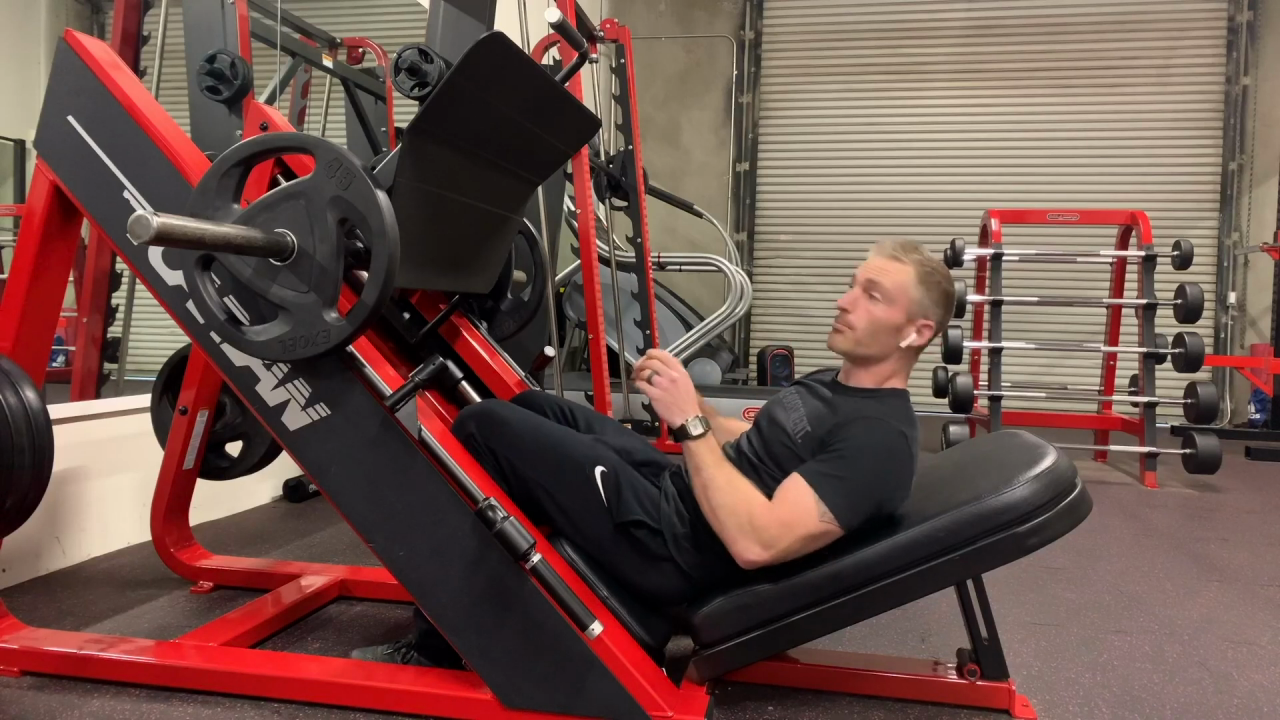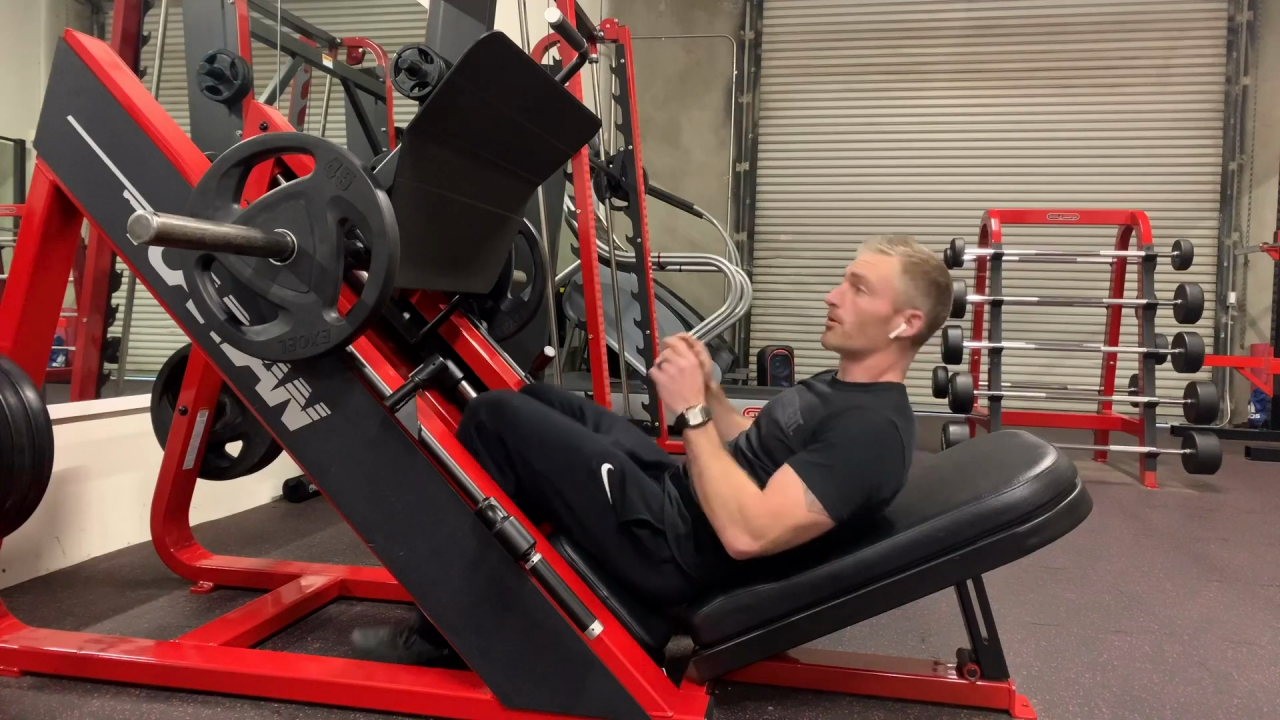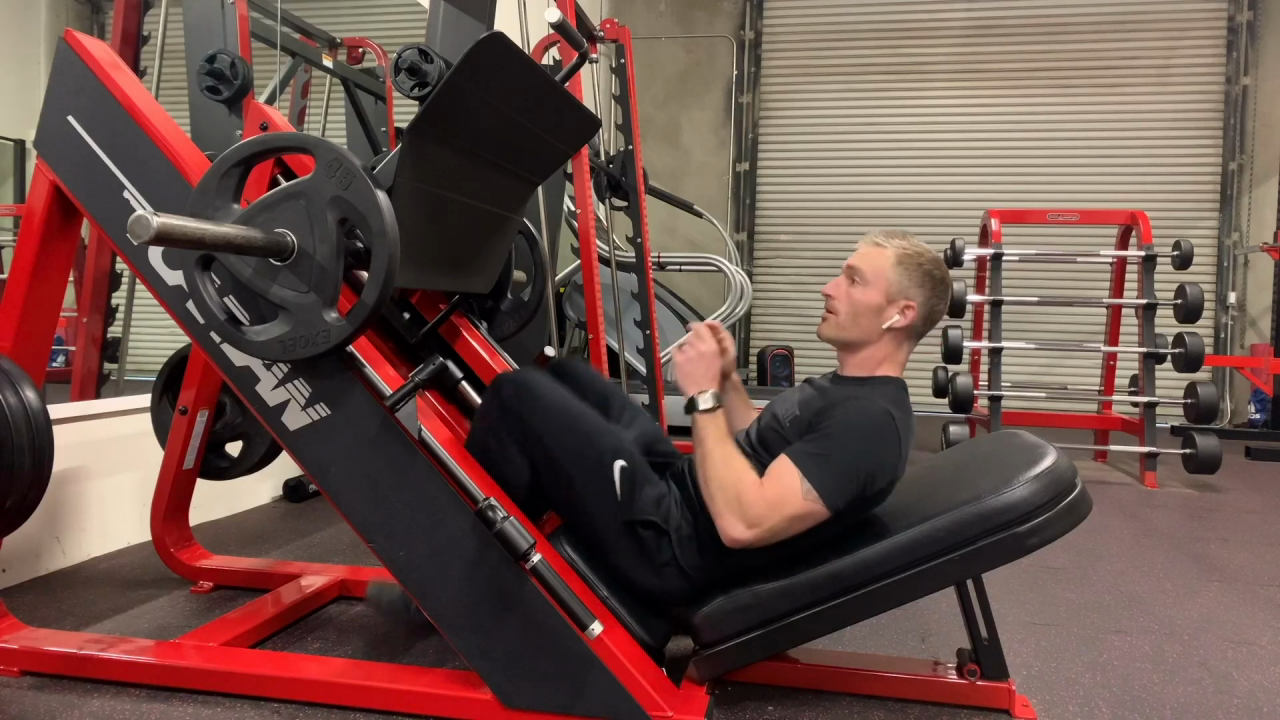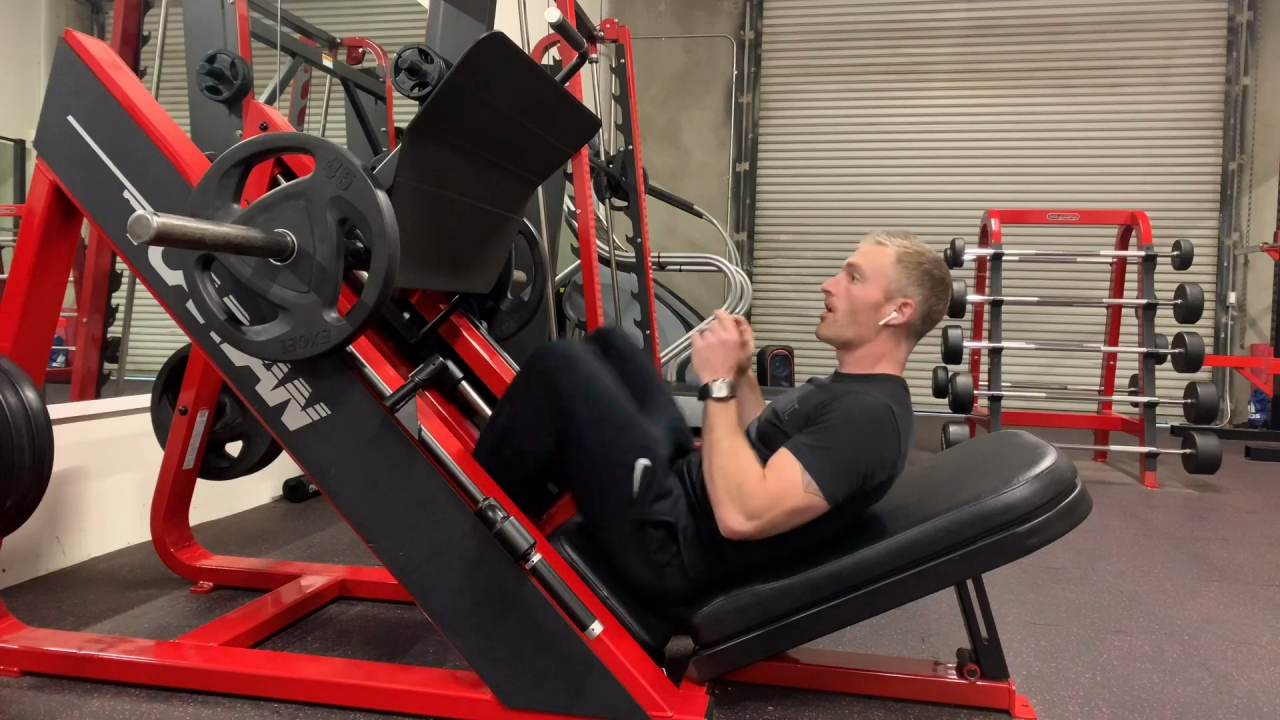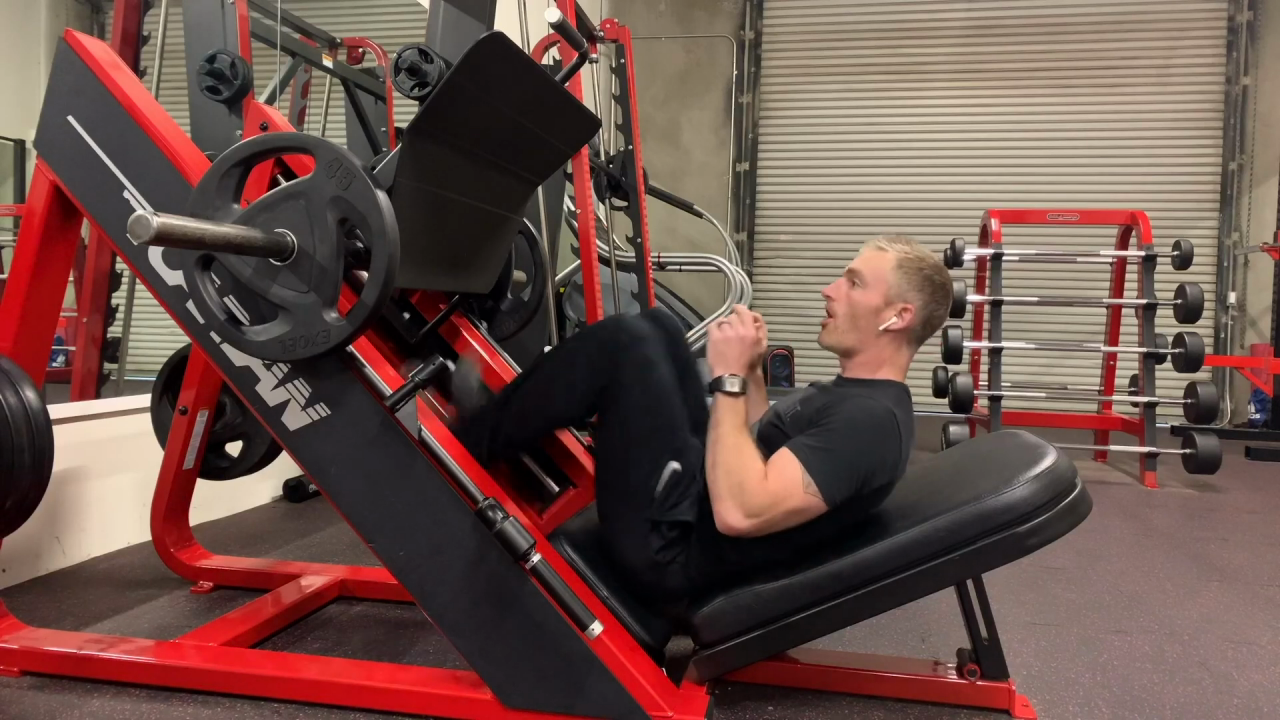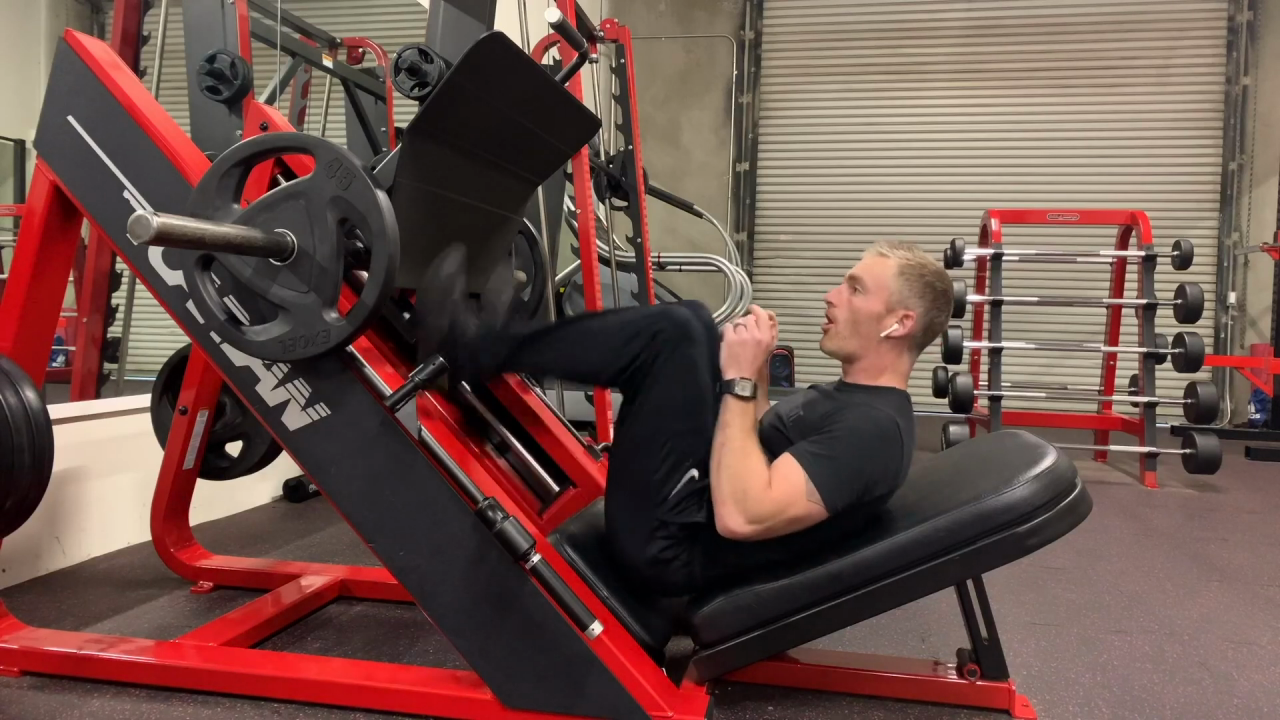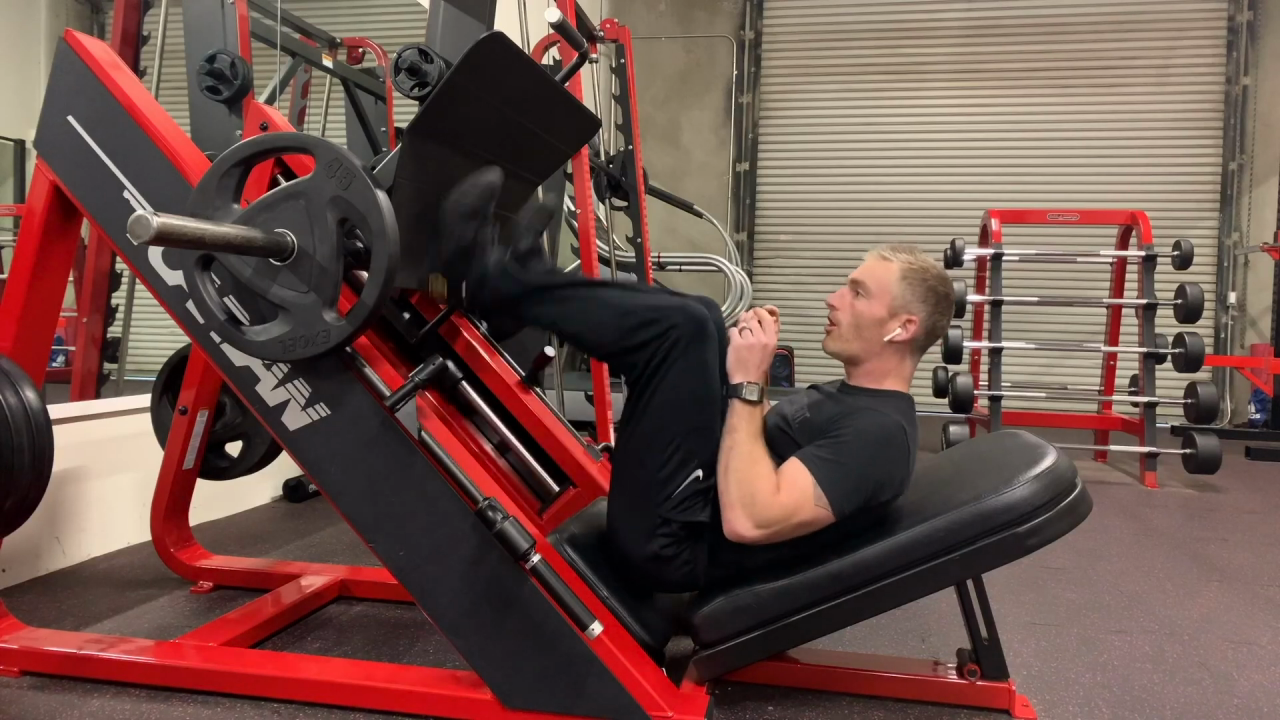
dt=0.1s
person 1, frame 1
left shoulder: (879, 438)
right shoulder: (830, 384)
left elbow: (756, 543)
left wrist: (689, 421)
right wrist: (693, 404)
left hip: (666, 543)
right hip: (674, 488)
left knee: (484, 429)
right knee: (531, 408)
left ankle: (439, 644)
person 1, frame 2
left shoulder: (874, 431)
right shoulder: (832, 387)
left elbow: (747, 534)
left wrist: (692, 410)
right wrist: (708, 391)
left hip: (658, 546)
right hip: (669, 504)
left knee: (495, 420)
right knee: (528, 406)
left ankle: (439, 637)
person 1, frame 3
left shoulder: (872, 421)
right shoulder: (843, 382)
left elbow: (742, 524)
left wrist: (705, 396)
right wrist: (724, 379)
left hip: (672, 546)
left knee: (521, 396)
right knee: (565, 377)
person 1, frame 4
left shoulder: (869, 416)
right shoulder: (852, 389)
left elbow: (740, 515)
left wrist: (719, 384)
right wrist: (741, 369)
left hip: (669, 550)
left knee: (563, 367)
right knee: (606, 345)
person 1, frame 5
left shoulder: (869, 421)
right shoulder: (853, 394)
left elbow: (738, 512)
left wrist: (727, 379)
right wrist: (749, 372)
left hip: (672, 548)
left knee: (629, 343)
right knee: (656, 327)
left ankle: (481, 438)
person 1, frame 6
left shoulder: (876, 436)
right shoulder: (854, 399)
left elbow: (741, 515)
left wrist: (739, 382)
right wrist: (753, 374)
left hip: (672, 548)
right hip: (687, 520)
left knee: (675, 330)
right knee: (686, 324)
left ankle: (477, 346)
right ankle: (490, 345)
person 1, frame 7
left shoulder: (877, 432)
right shoulder: (846, 396)
left elbow: (747, 521)
left wrist: (744, 384)
right wrist: (752, 355)
left hip: (671, 543)
left knee: (682, 329)
right knee: (692, 323)
left ankle: (483, 278)
right ankle: (515, 272)
